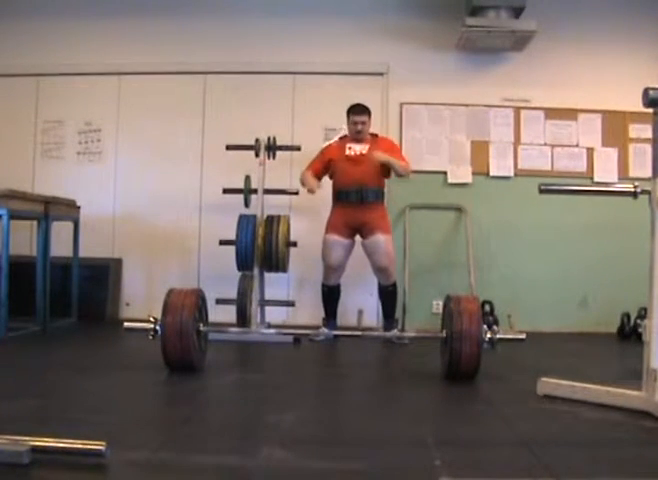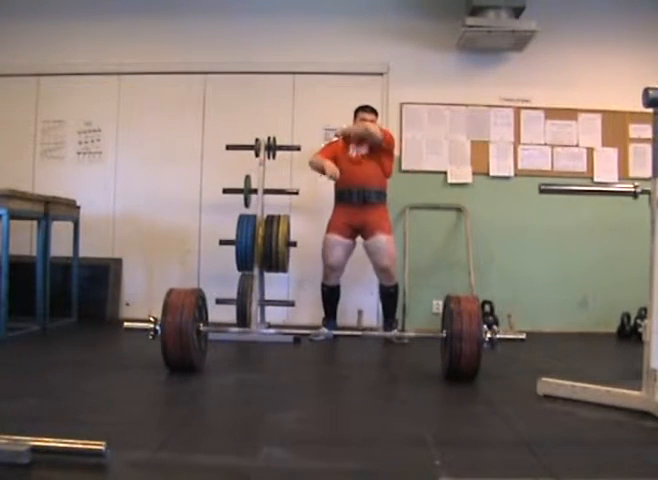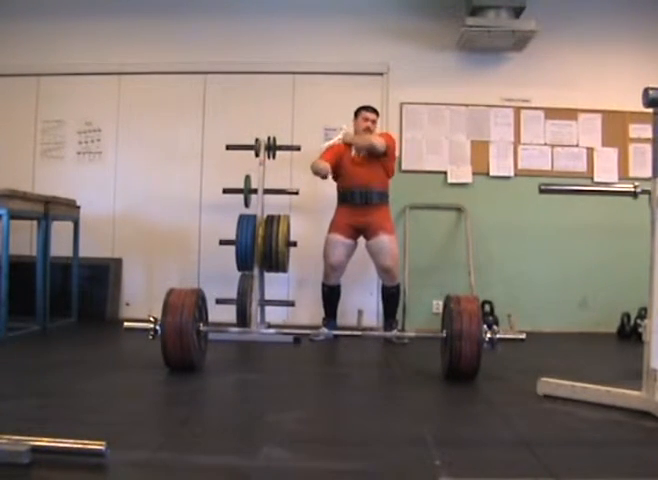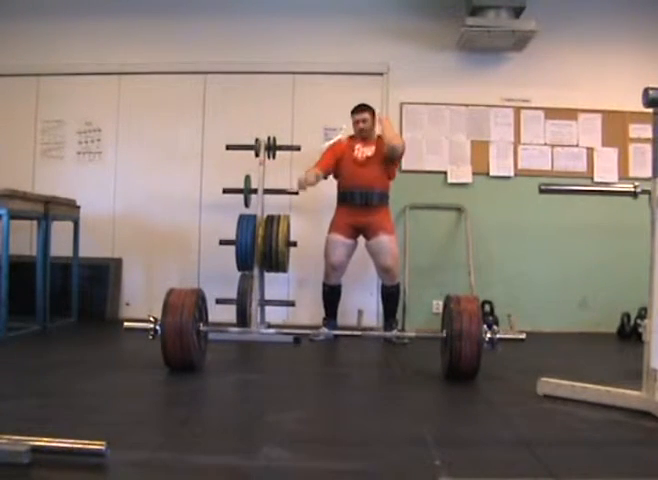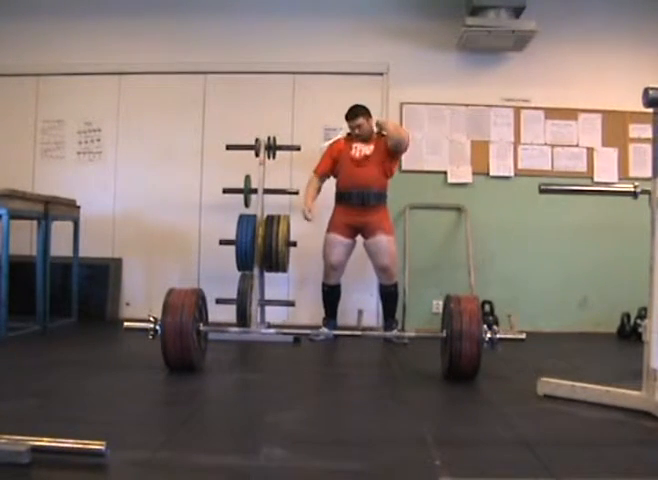
dt=0.3s
person 1, frame 1
left shoulder: (384, 145)
right shoulder: (332, 148)
left elbow: (405, 170)
right elbow: (307, 172)
left wrist: (388, 160)
right wrist: (309, 180)
left hip: (374, 213)
right hip: (341, 213)
left knee: (386, 270)
right knee: (331, 269)
left ankle: (391, 326)
right ankle: (329, 324)
person 1, frame 2
left shoulder: (382, 142)
right shoulder: (338, 145)
left elbow: (373, 133)
right elbow: (314, 160)
left wrist: (349, 132)
right wrist: (326, 164)
left hip: (375, 213)
right hip: (343, 213)
left knee: (387, 270)
right knee: (330, 269)
left ankle: (391, 326)
right ankle: (329, 324)
person 1, frame 3
left shoulder: (384, 139)
right shoulder: (338, 148)
left elbow: (377, 145)
right elbow: (321, 164)
left wrist: (352, 139)
right wrist: (319, 167)
left hip: (378, 214)
right hip: (345, 214)
left knee: (390, 271)
right knee: (331, 269)
left ankle: (391, 326)
right ankle: (328, 324)
person 1, frame 4
left shoulder: (386, 144)
right shoulder: (340, 146)
left elbow: (398, 148)
right elbow: (319, 170)
left wrist: (385, 124)
right wrist: (307, 178)
left hip: (378, 215)
right hip: (345, 214)
left knee: (390, 270)
right knee: (332, 269)
left ankle: (390, 326)
right ankle: (329, 324)
person 1, frame 5
left shoulder: (386, 144)
right shoulder: (339, 146)
left elbow: (402, 139)
right elbow: (317, 176)
left wrist: (384, 126)
right wrist: (309, 202)
left hip: (376, 214)
right hip: (343, 213)
left knee: (388, 270)
right knee: (331, 268)
left ankle: (391, 326)
right ankle: (329, 324)
